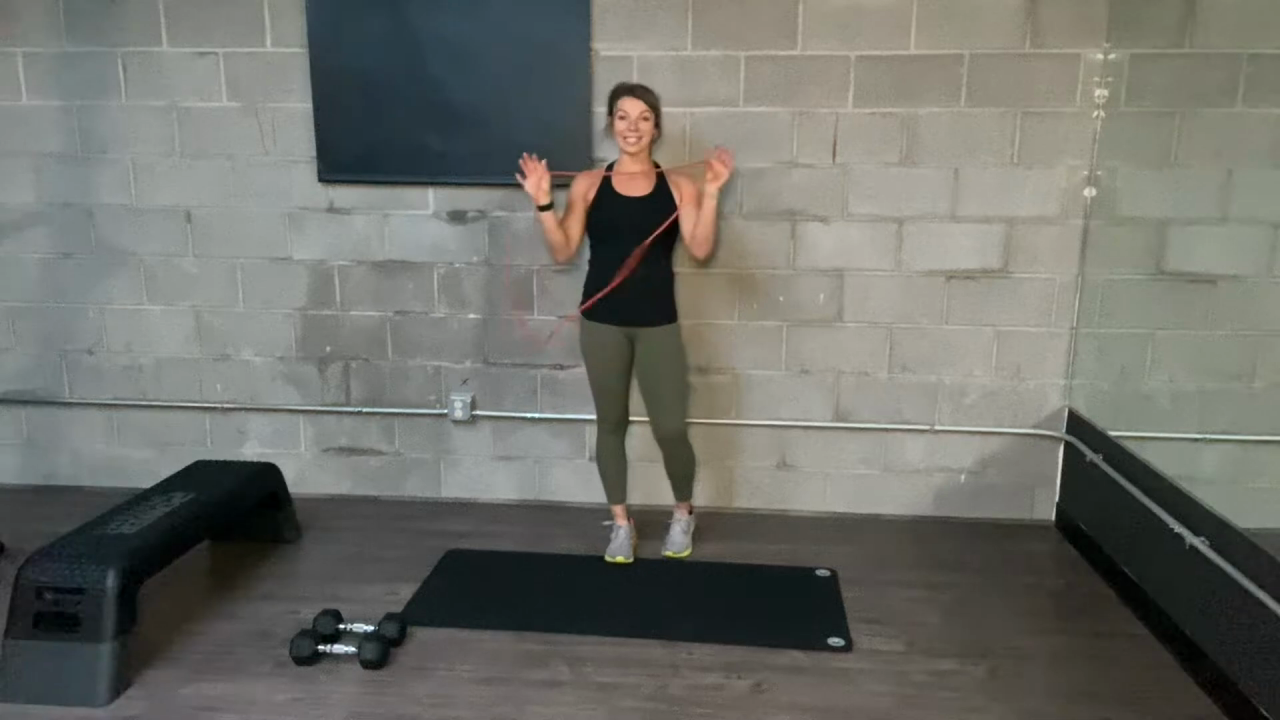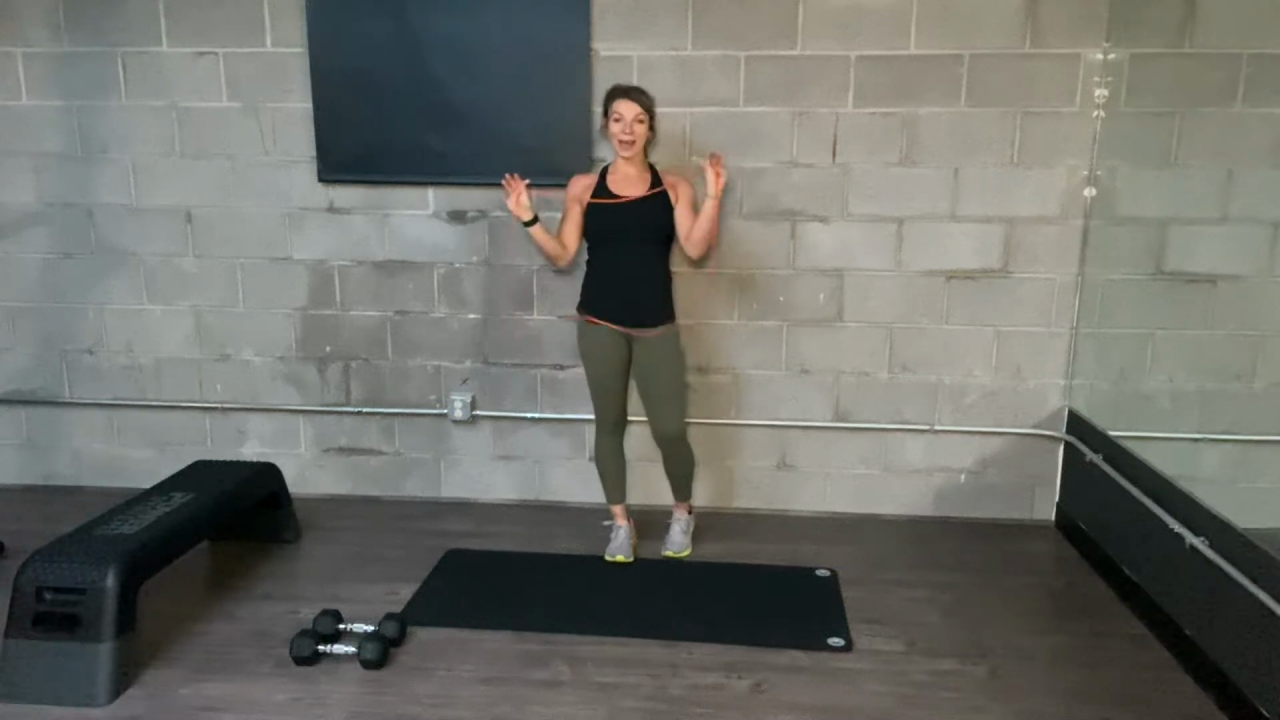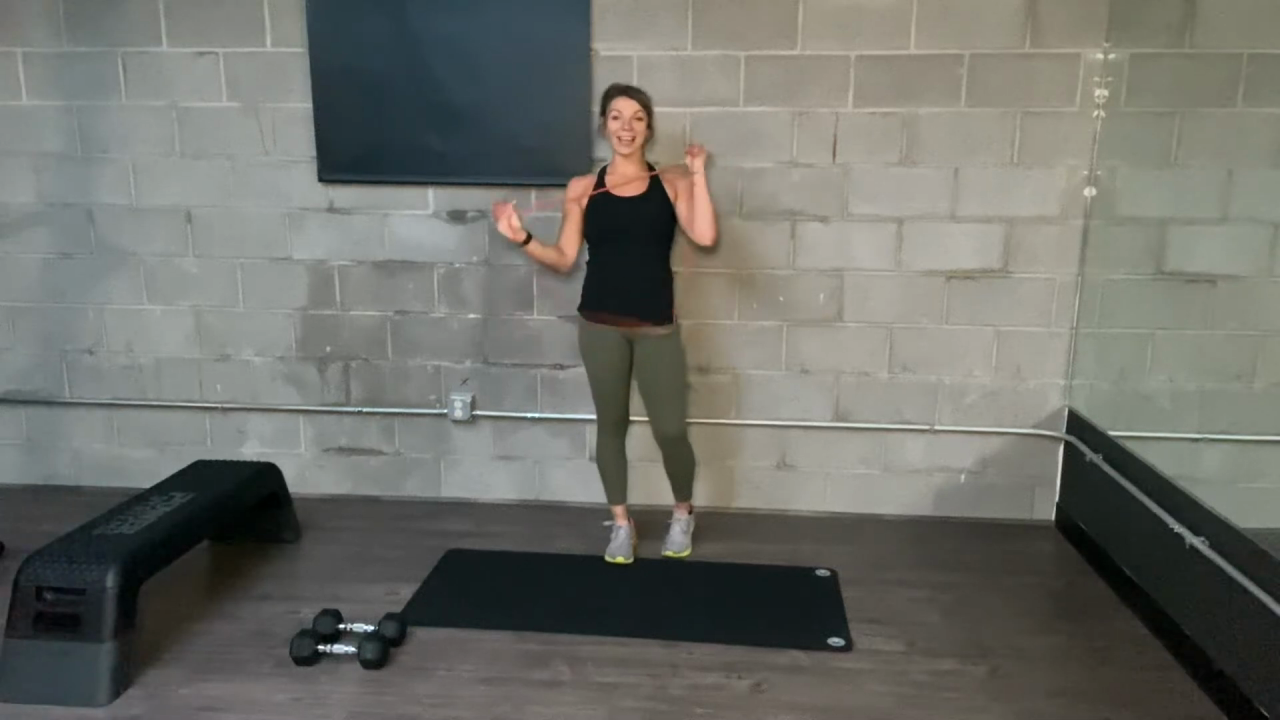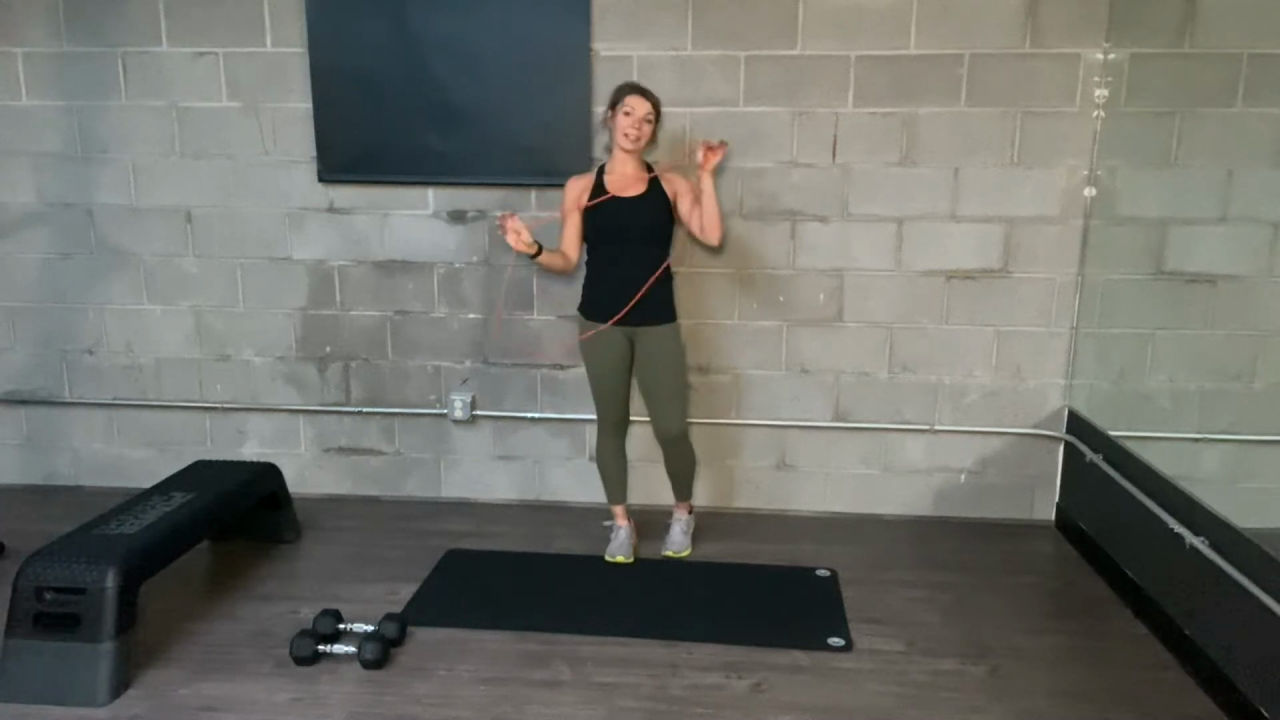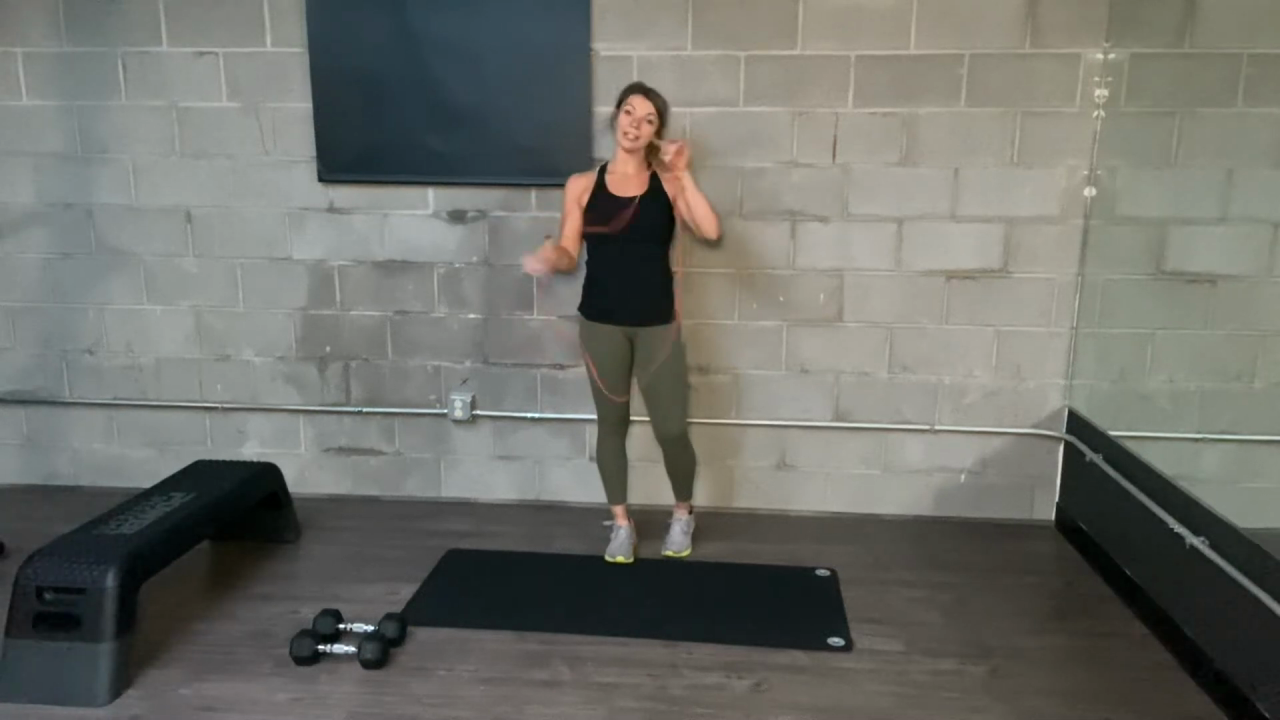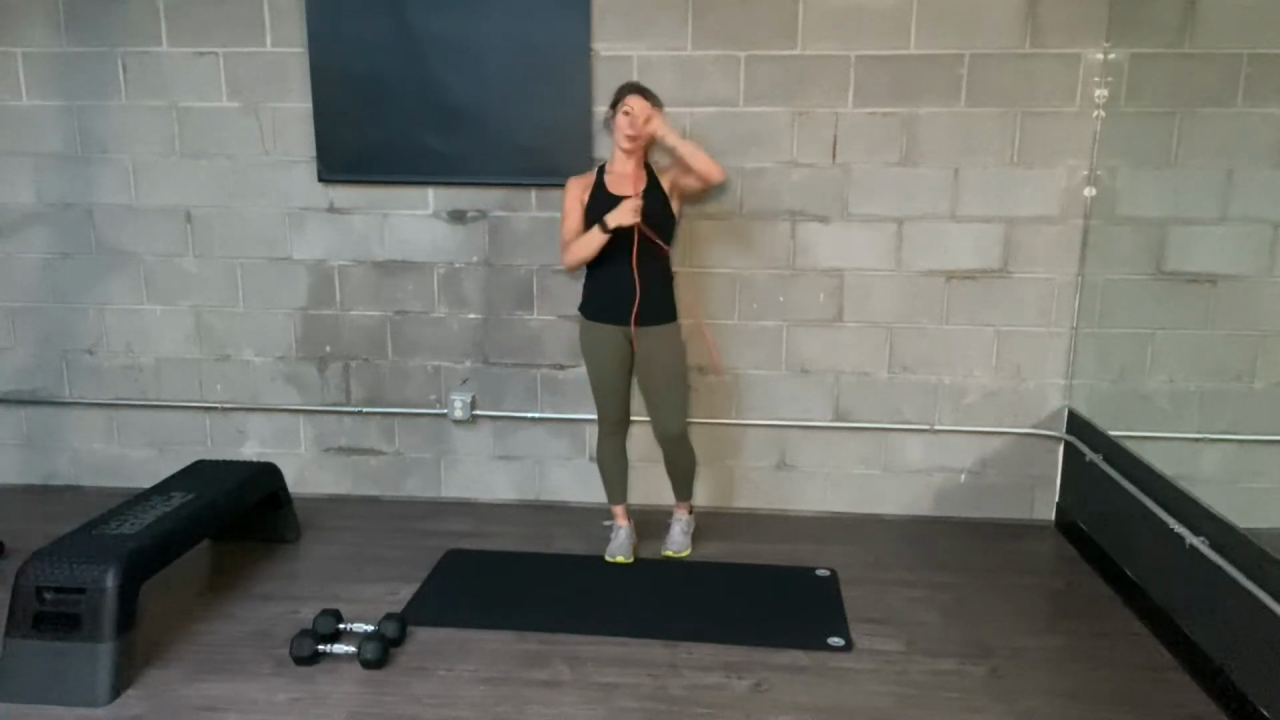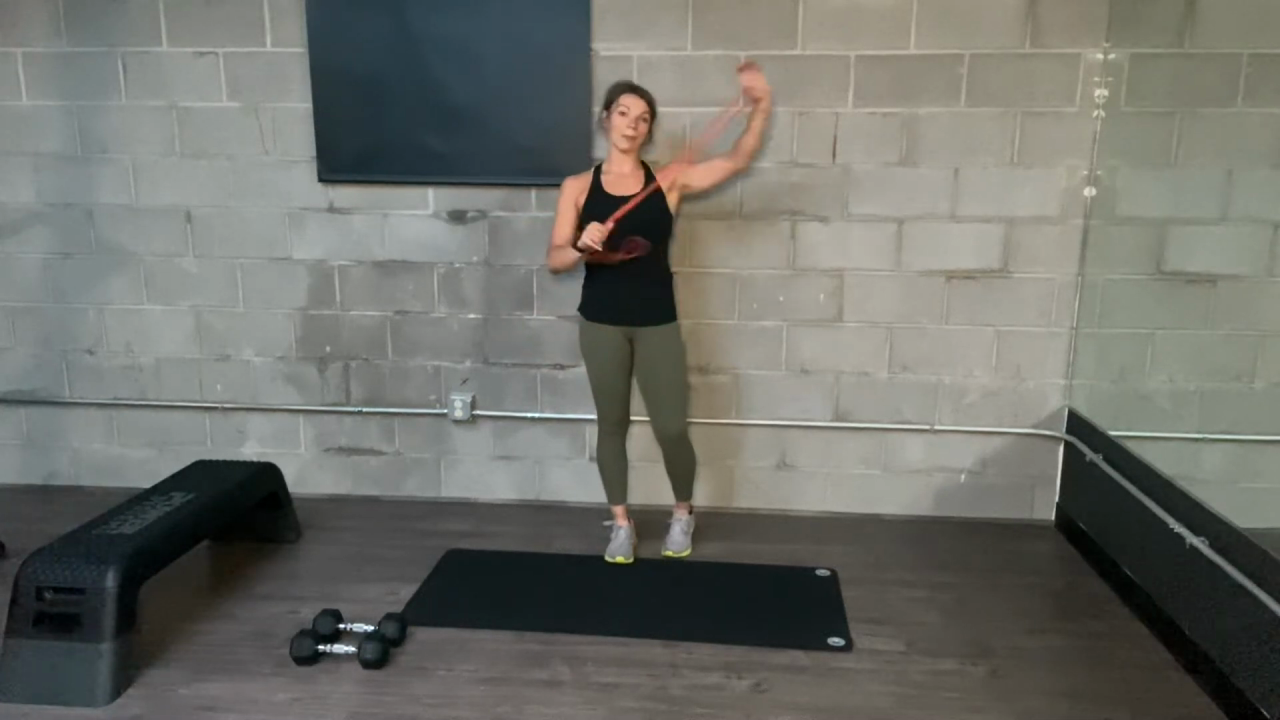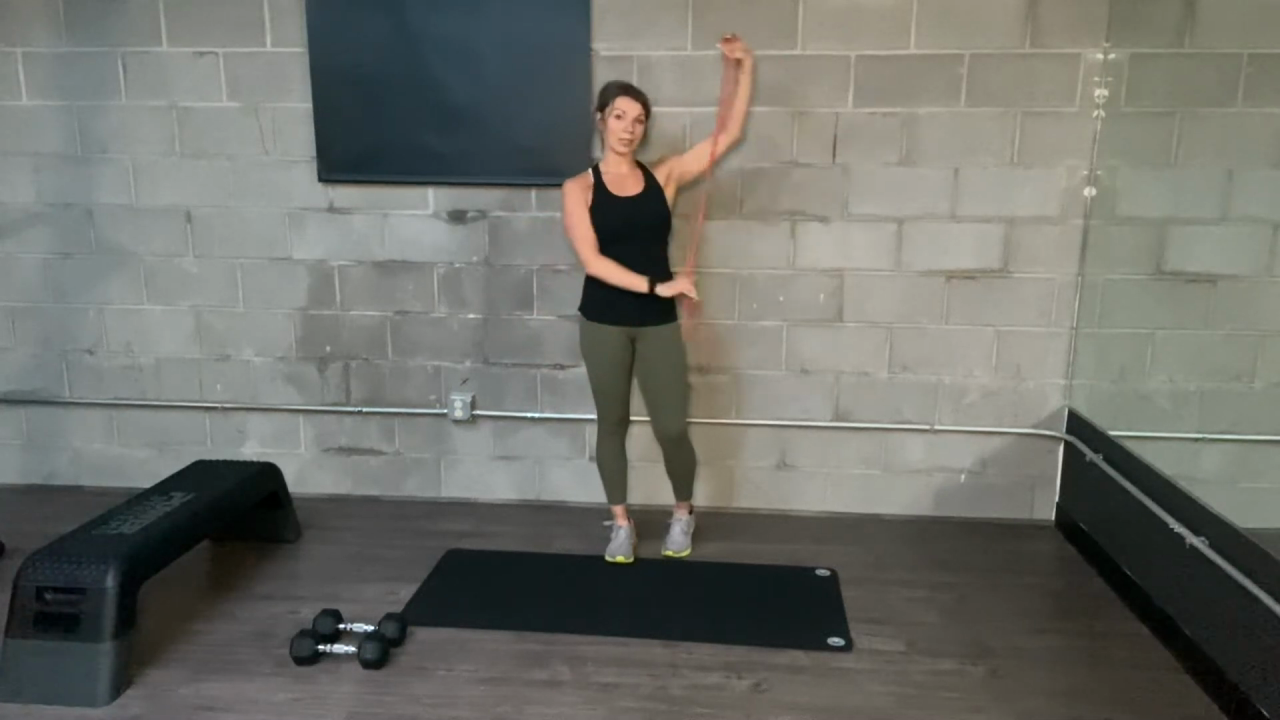
dt=0.4s
person 1, frame 1
left shoulder: (678, 186)
right shoulder: (587, 184)
left elbow: (700, 249)
right elbow: (562, 251)
left wrist: (711, 191)
right wrist: (543, 202)
left hip: (658, 323)
right hip: (602, 321)
left knee: (671, 429)
right knee: (611, 423)
left ankle: (682, 514)
right ankle: (621, 523)
person 1, frame 2
left shoulder: (674, 186)
right shoulder: (583, 186)
left elbow: (695, 248)
right elbow: (562, 255)
left wrist: (713, 195)
right wrist: (528, 219)
left hip: (655, 323)
right hip: (600, 321)
left knee: (670, 429)
right knee: (609, 423)
left ankle: (682, 513)
right ankle: (621, 523)
person 1, frame 3
left shoulder: (672, 183)
right shoulder: (582, 188)
left elbow: (705, 237)
right elbow: (564, 258)
left wrist: (698, 173)
right wrist: (522, 237)
left hip: (656, 323)
right hip: (600, 322)
left knee: (671, 429)
right knee: (610, 424)
left ankle: (682, 513)
right ankle: (621, 523)
person 1, frame 4
left shoulder: (671, 184)
right shoulder: (581, 187)
left elbow: (712, 236)
right elbow: (569, 259)
left wrist: (705, 175)
right wrist: (531, 249)
left hip: (657, 323)
right hip: (601, 322)
left knee: (672, 429)
right knee: (611, 424)
left ankle: (682, 513)
right ankle: (621, 523)
person 1, frame 5
left shoulder: (668, 184)
right shoulder: (582, 185)
left elbow: (710, 232)
right elbow: (569, 254)
left wrist: (681, 174)
right wrist: (547, 255)
left hip: (657, 322)
right hip: (601, 321)
left knee: (671, 429)
right knee: (611, 423)
left ankle: (683, 513)
right ankle: (621, 523)
person 1, frame 6
left shoulder: (667, 180)
right shoulder: (582, 186)
left elbow: (716, 176)
right elbow: (570, 256)
left wrist: (666, 134)
right wrist: (610, 222)
left hip: (658, 321)
right hip: (602, 322)
left knee: (671, 429)
right knee: (612, 424)
left ankle: (682, 514)
right ankle: (621, 523)
person 1, frame 7
left shoulder: (669, 179)
right shoulder: (578, 187)
left elbow: (739, 159)
right elbow: (555, 259)
left wrist: (760, 105)
right wrist: (581, 245)
left hip: (657, 322)
right hip: (601, 322)
left knee: (671, 428)
right knee: (612, 424)
left ankle: (682, 514)
right ankle: (621, 523)
person 1, frame 8
left shoulder: (664, 175)
right shoulder: (580, 188)
left elbow: (729, 135)
right elbow: (591, 262)
left wrist: (744, 69)
right wrist: (656, 285)
left hip: (658, 323)
right hip: (604, 322)
left knee: (672, 428)
right knee: (612, 424)
left ankle: (683, 513)
right ankle: (621, 523)
